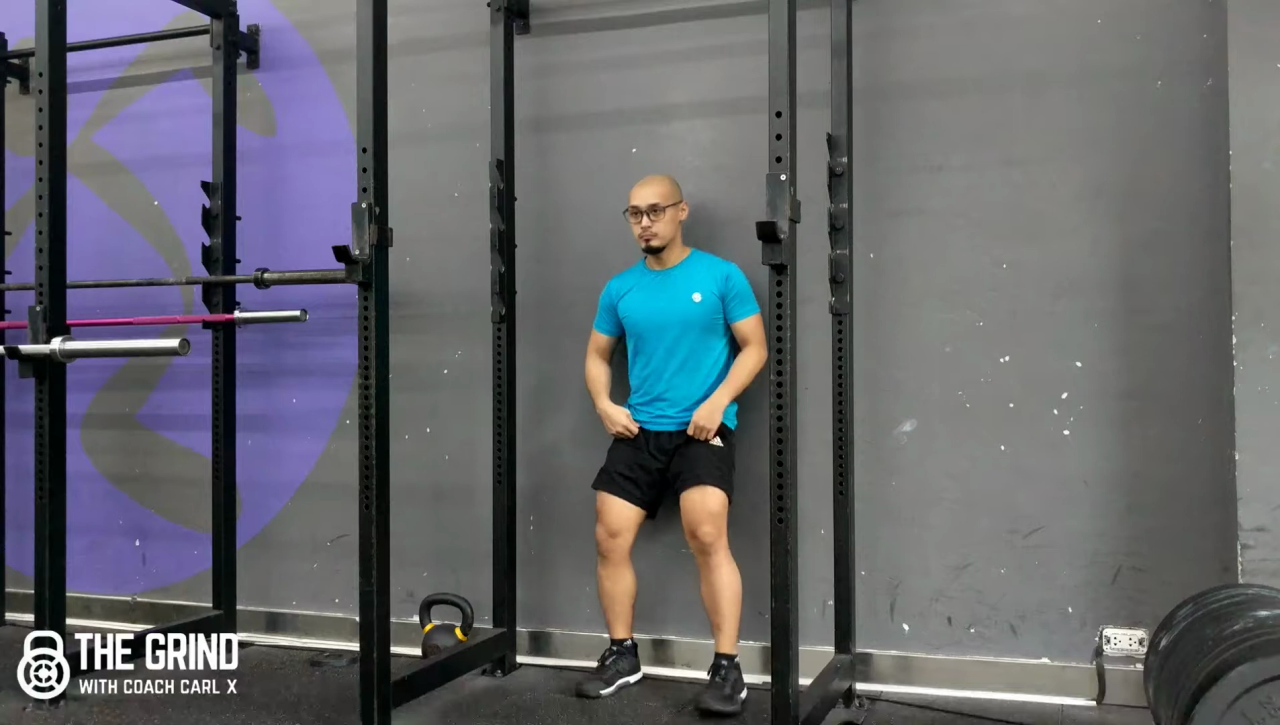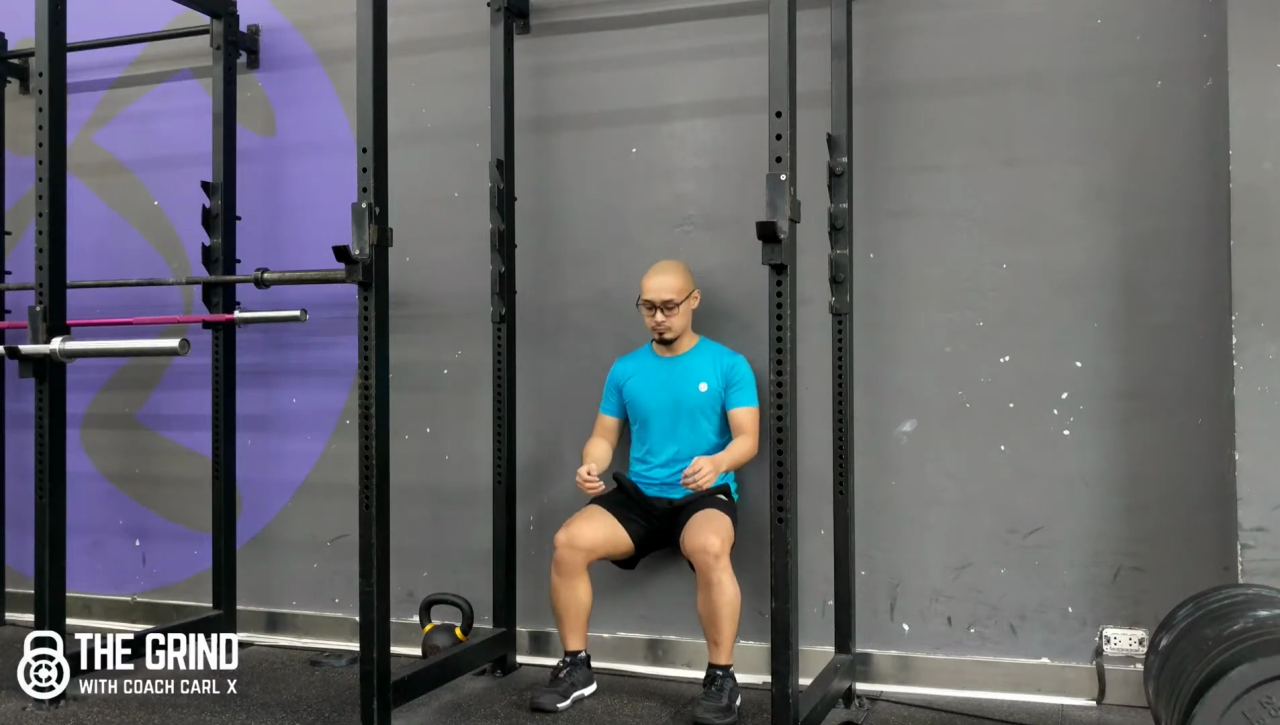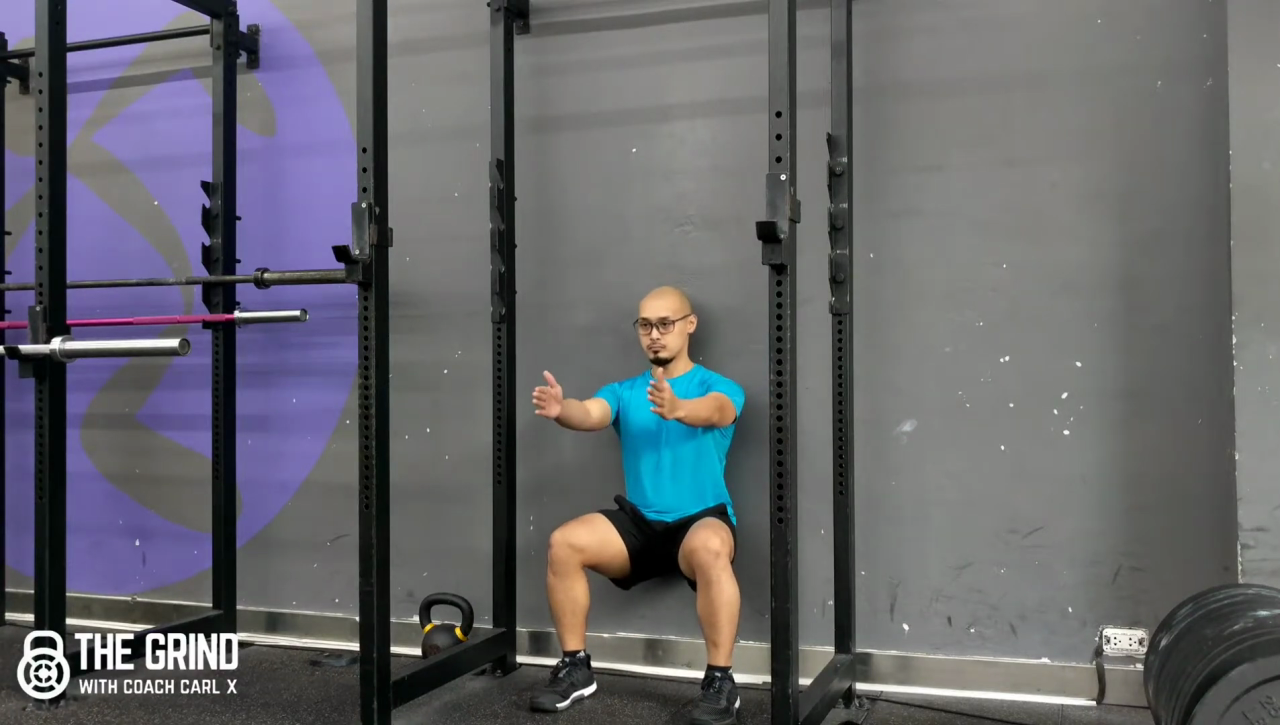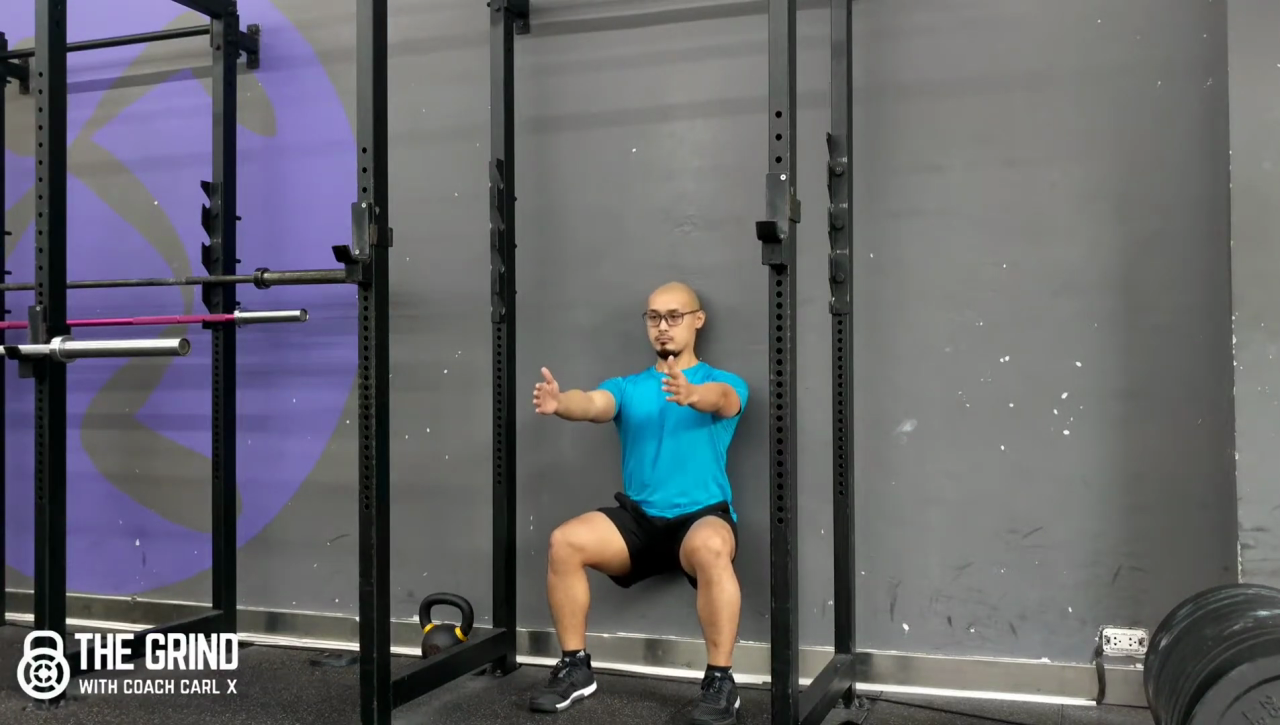
dt=1s
person 1, frame 1
left shoulder: (721, 276)
right shoulder: (620, 288)
left elbow: (754, 347)
right elbow: (596, 355)
left wrist: (718, 400)
right wrist: (603, 403)
left hip: (701, 431)
right hip: (639, 432)
left knee: (706, 537)
right knee: (610, 537)
left ankle: (727, 668)
right ankle: (622, 654)
person 1, frame 2
left shoulder: (728, 365)
right shoulder: (625, 370)
left elbow: (748, 438)
right elbow: (603, 437)
left wrist: (718, 462)
right wrist: (590, 466)
left hip: (703, 497)
right hip: (639, 496)
left knee: (709, 549)
right knee: (568, 542)
left ankle: (722, 679)
right ankle: (575, 667)
person 1, frame 3
left shoulder: (721, 388)
right shoulder: (622, 392)
left elbow: (712, 412)
right elbow: (590, 414)
left wrist: (677, 407)
right wrist: (560, 408)
left hip: (699, 521)
right hip: (638, 522)
left knee: (708, 549)
right knee: (563, 542)
left ankle: (720, 682)
right ankle: (575, 667)
person 1, frame 4
left shoulder: (724, 385)
right shoulder: (627, 387)
left elbow: (718, 397)
right elbow: (593, 403)
left wrist: (689, 393)
right wrist: (559, 402)
left hip: (700, 516)
right hip: (638, 517)
left knee: (709, 549)
right knee: (563, 542)
left ankle: (720, 681)
right ankle: (574, 667)
